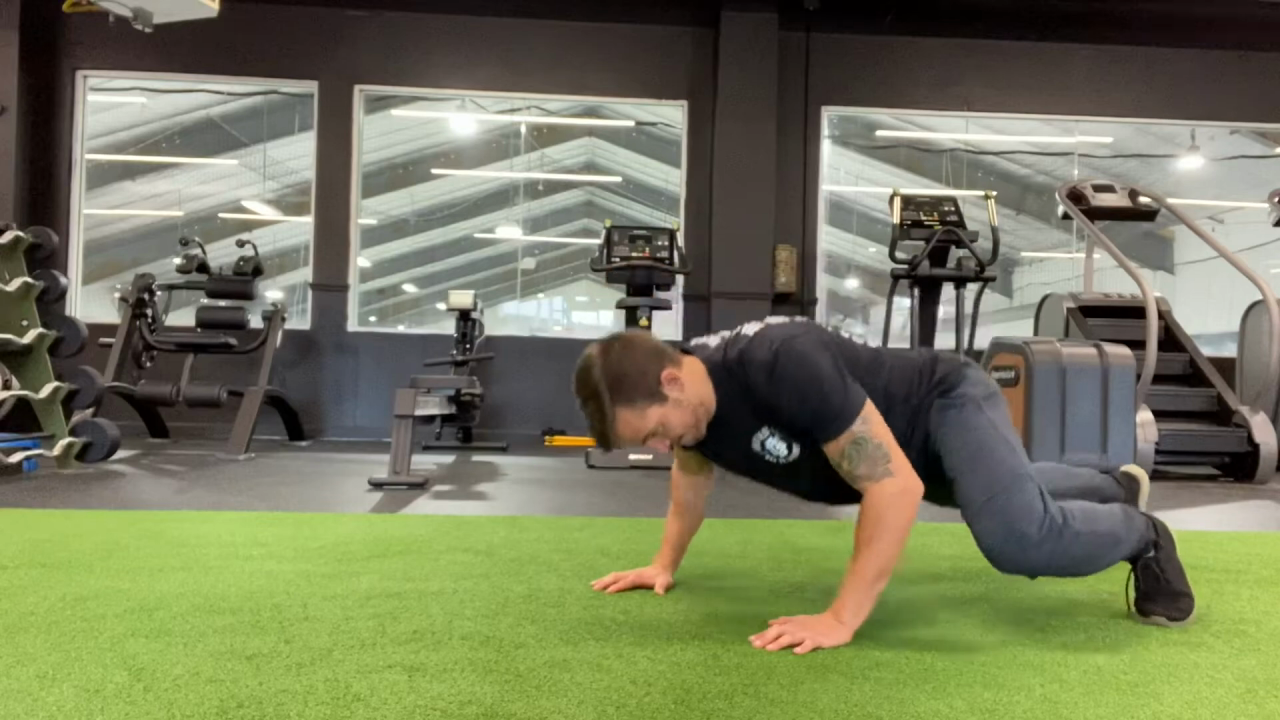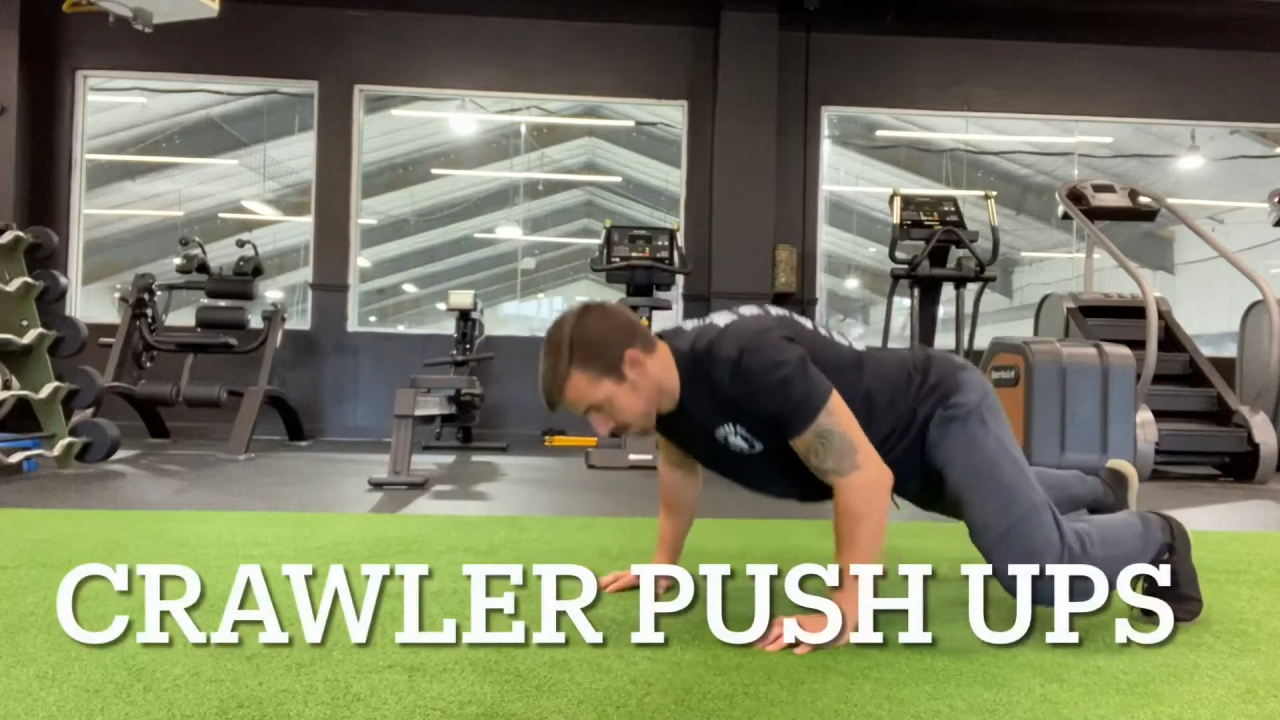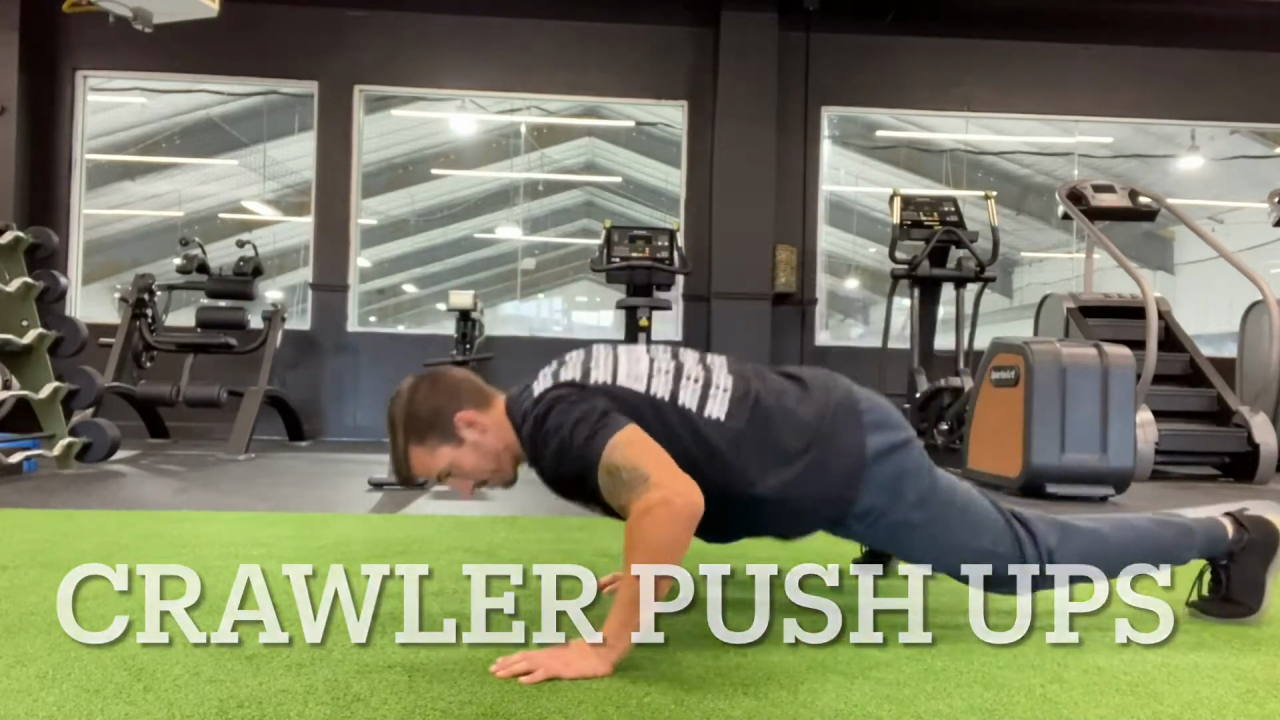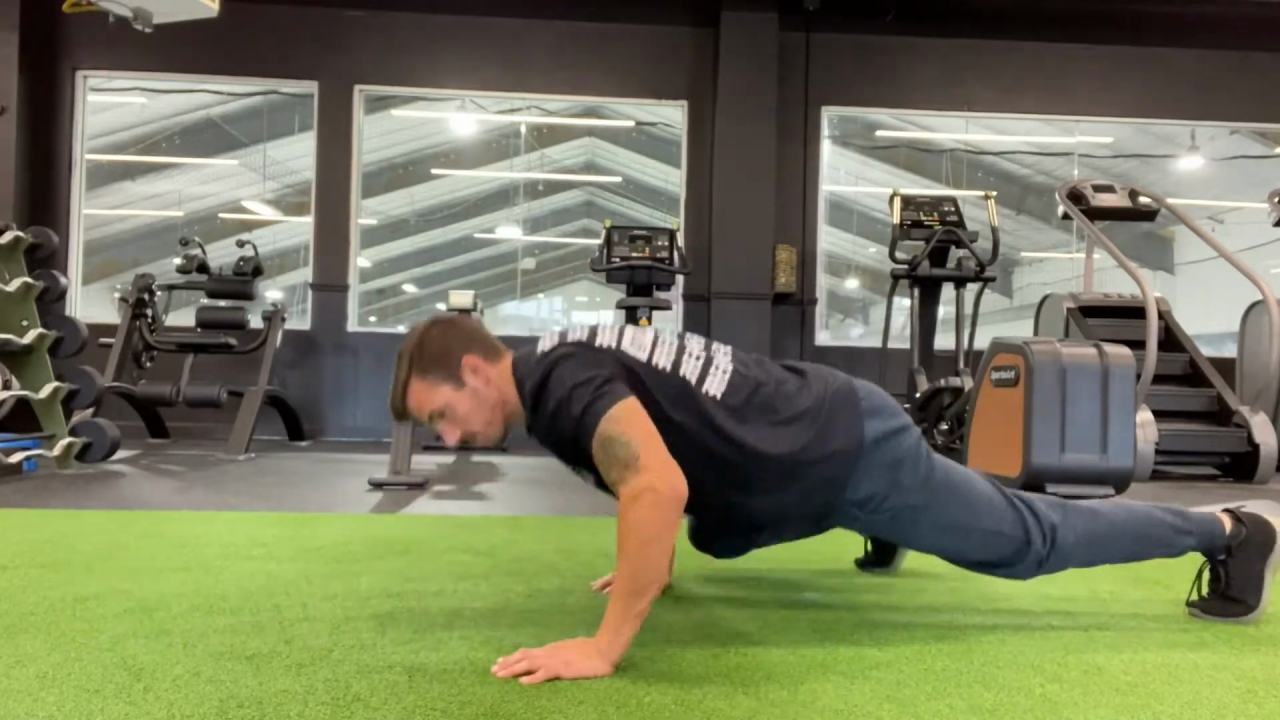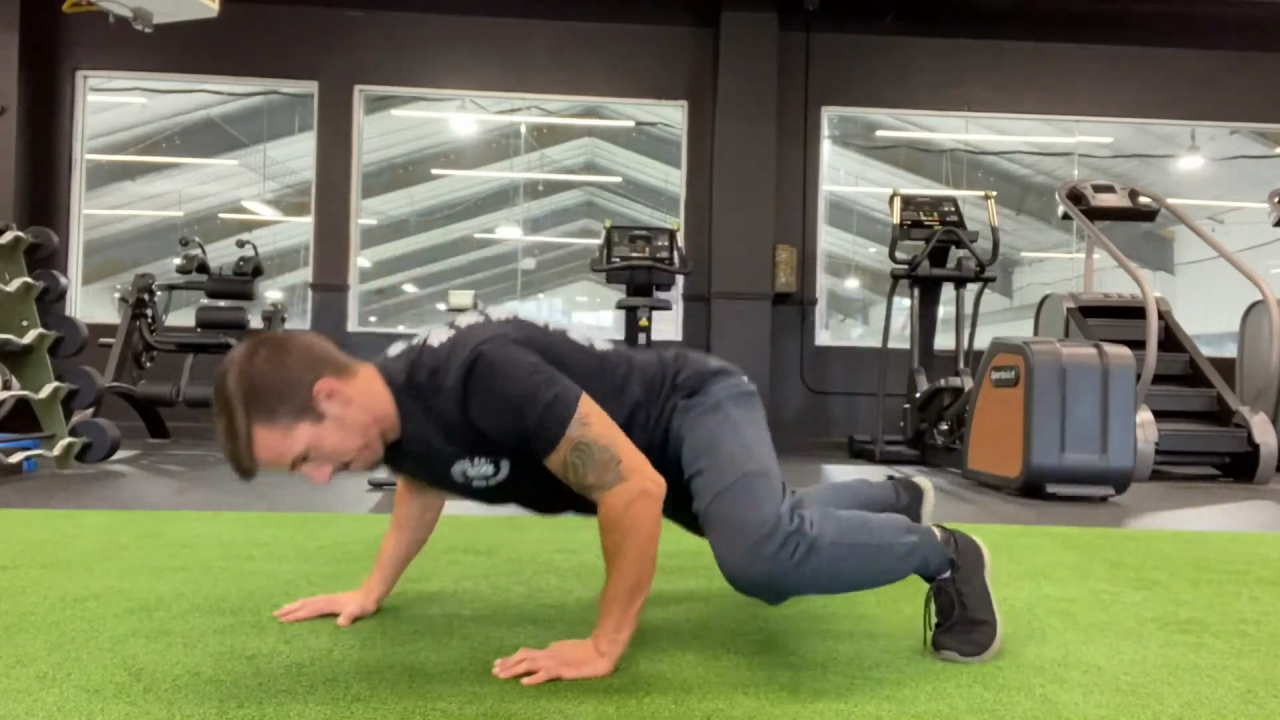
dt=1s
person 1, frame 1
left shoulder: (780, 366)
right shoulder: (679, 393)
left elbow: (895, 487)
right elbow: (695, 472)
left wrist: (842, 618)
right wrist: (665, 563)
left hip: (949, 402)
right hip: (906, 427)
left knee: (1017, 535)
right knee: (1001, 489)
left ankle: (1139, 536)
right ankle: (1115, 488)
person 1, frame 2
left shoulder: (748, 361)
right shoulder: (664, 384)
left elbow: (864, 477)
right elbow: (681, 462)
left wrist: (843, 612)
right wrist: (665, 563)
left hip: (943, 407)
right hip: (895, 436)
left knee: (1036, 566)
right knee: (1002, 496)
left ankle: (1151, 537)
right ankle: (1104, 489)
person 1, frame 3
left shoulder: (558, 422)
right shoulder: (557, 393)
left elbow: (673, 503)
left wrist: (605, 646)
right wrist: (643, 566)
left hip: (852, 463)
right hip: (817, 411)
left knee: (1020, 556)
right knee: (722, 520)
right ankle: (887, 534)
person 1, frame 4
left shoulder: (559, 385)
right shoulder: (561, 365)
left elbow: (660, 487)
left wrist: (605, 645)
right wrist: (651, 558)
left hip: (850, 450)
right hip: (817, 412)
left knee: (1026, 538)
right knee: (717, 531)
right ankle: (892, 525)
person 1, frame 5
left shoulder: (479, 375)
right shoulder: (391, 412)
left elbow: (633, 491)
right elbow: (422, 487)
left wrist: (603, 646)
right wrist: (370, 590)
left hip: (697, 403)
right hip: (659, 441)
left knee: (762, 554)
right knee: (765, 531)
left ankle: (941, 555)
right ankle: (897, 499)
